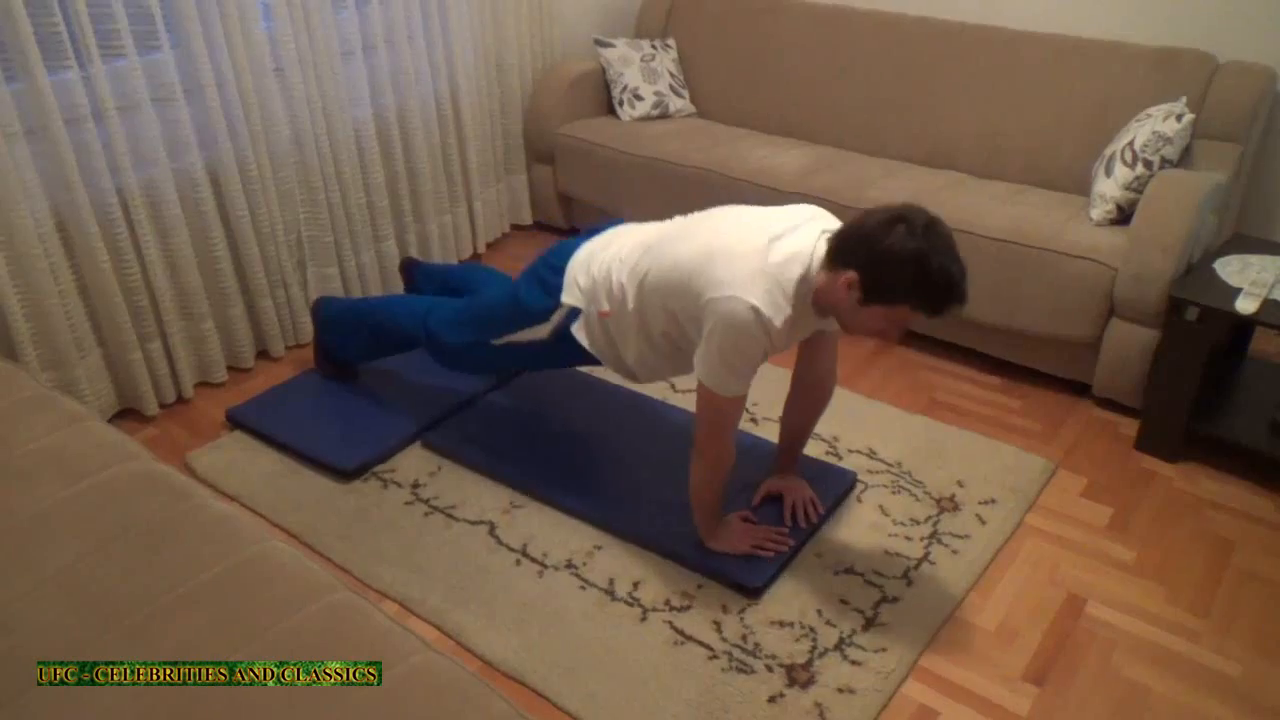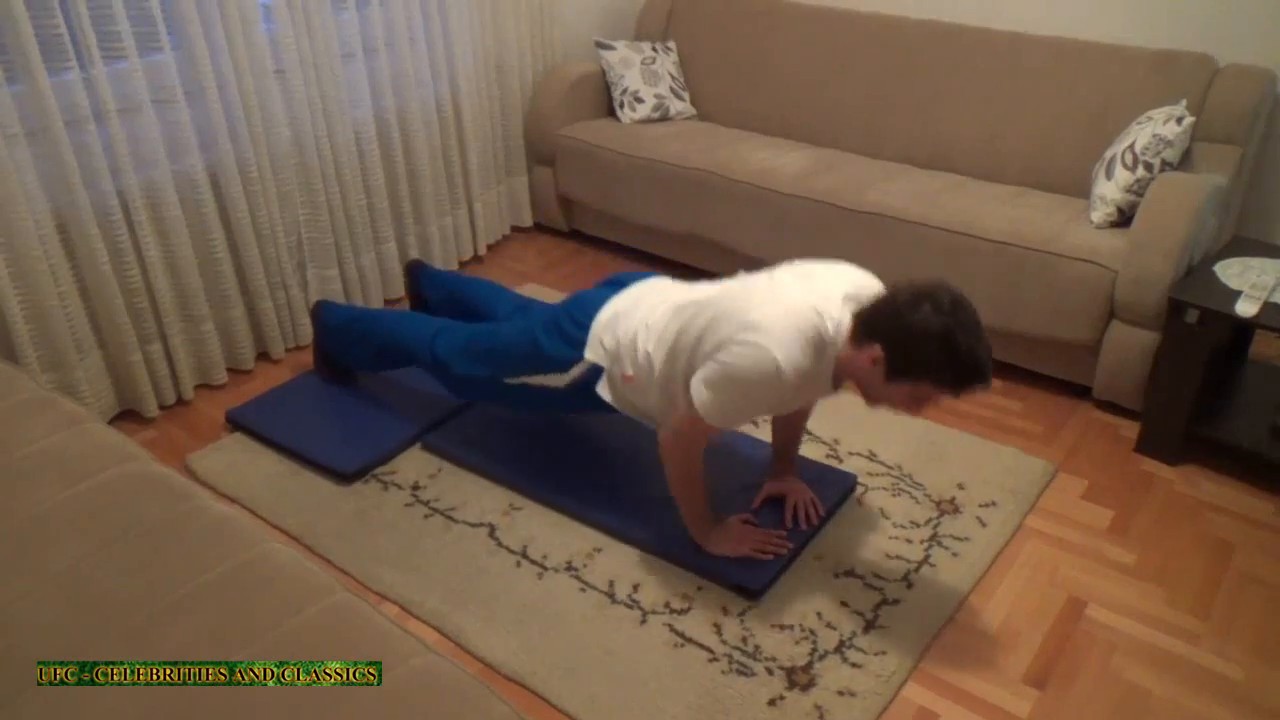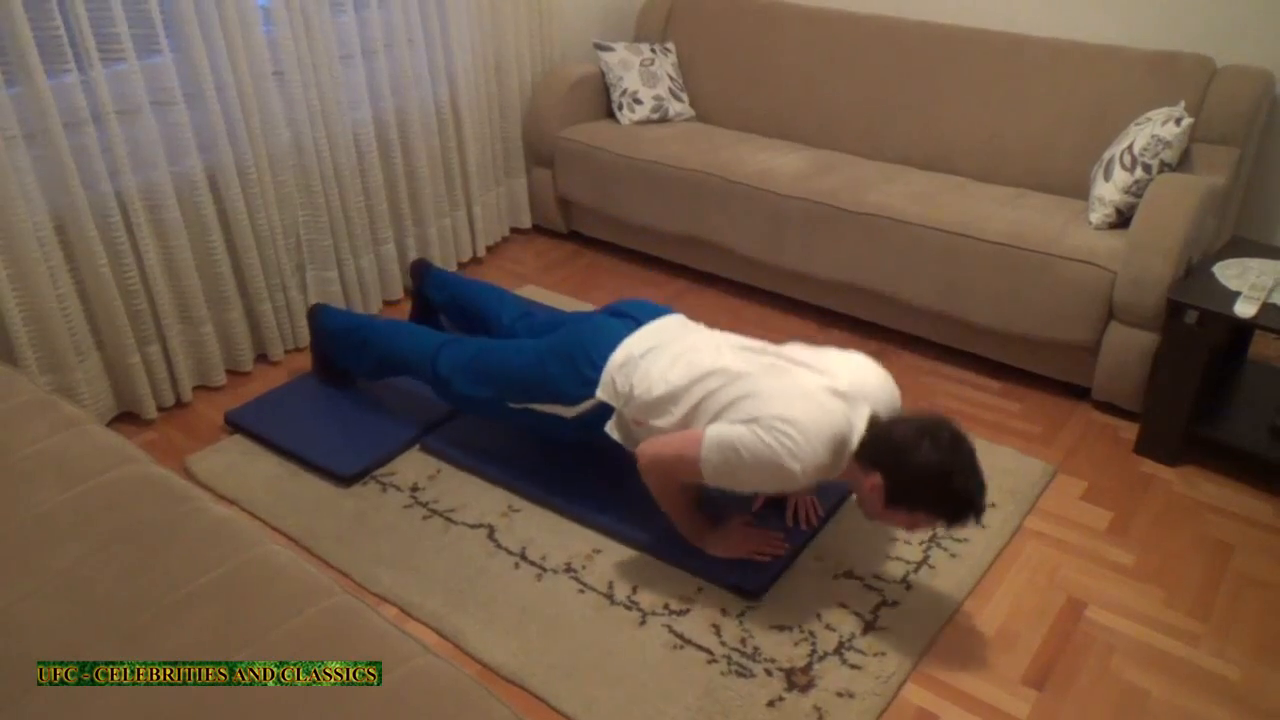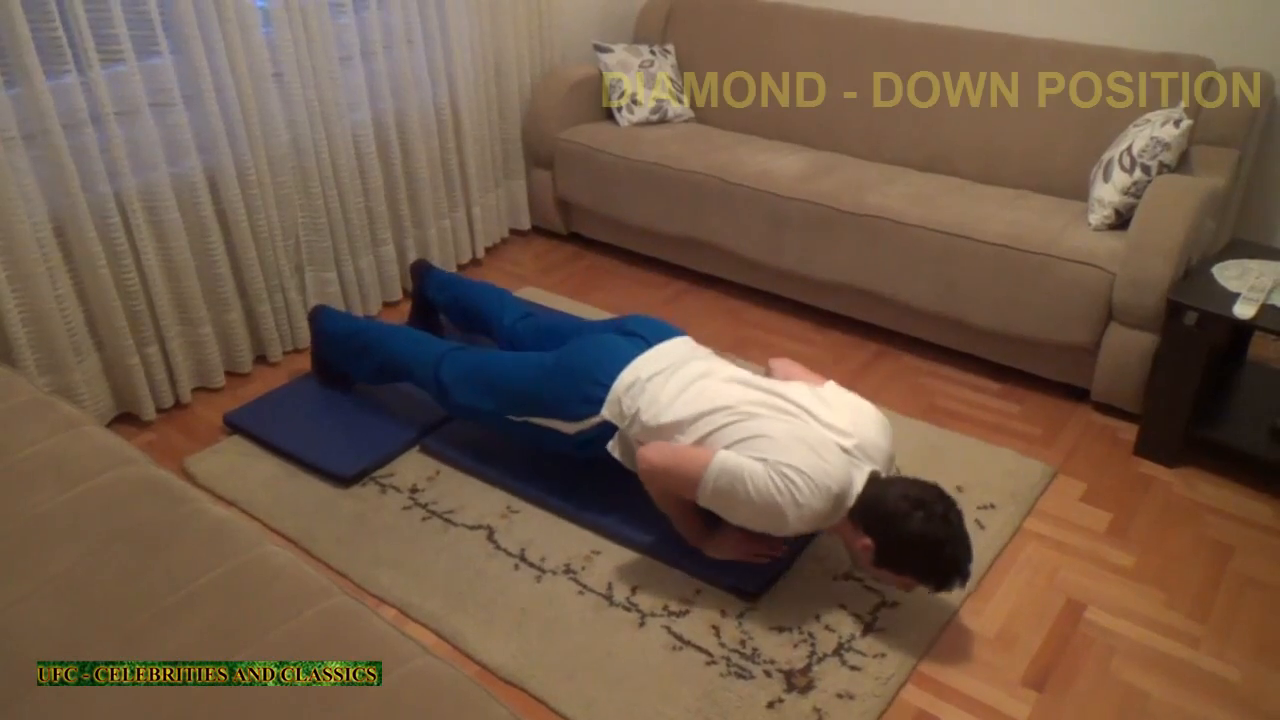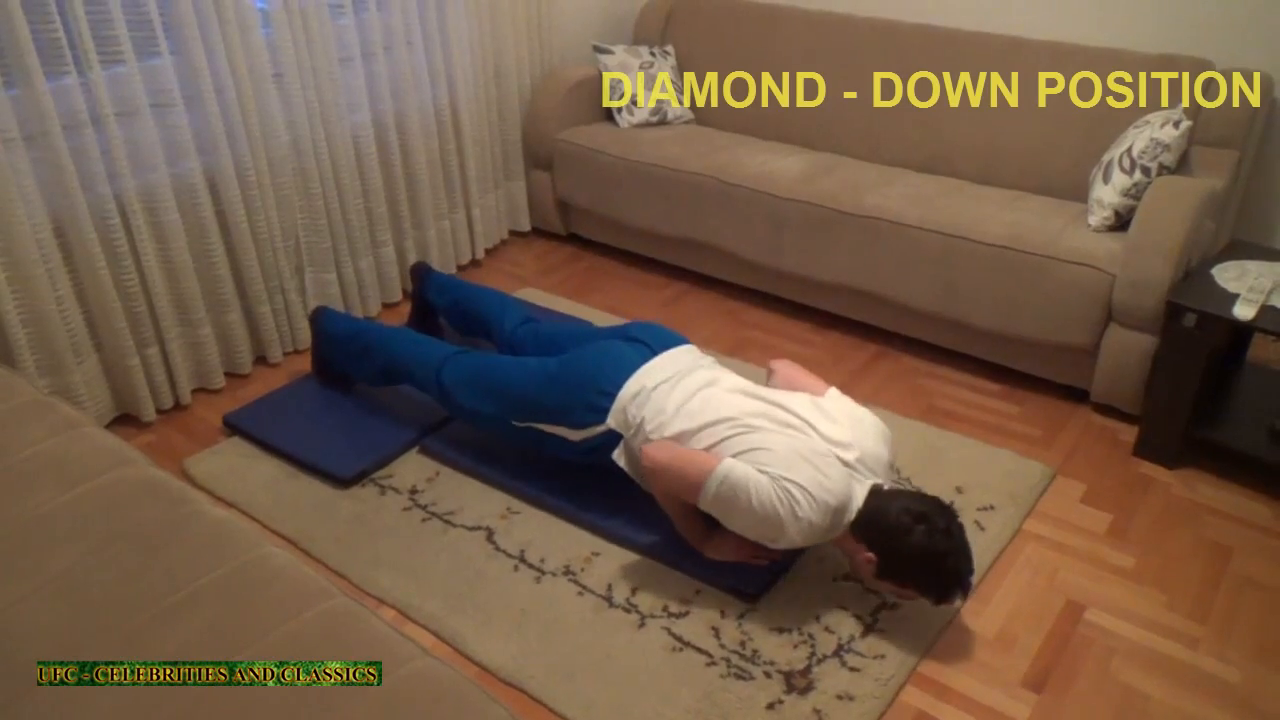
dt=0.2s
person 1, frame 1
left shoulder: (842, 248)
right shoulder: (750, 302)
left elbow: (818, 361)
right elbow: (713, 435)
left wrist: (786, 470)
right wrist: (713, 531)
left hip: (622, 251)
right hip: (579, 298)
left knee: (487, 302)
right knee: (451, 338)
left ankle: (427, 277)
right ankle: (338, 324)
person 1, frame 2
left shoulder: (864, 299)
right shoulder: (771, 353)
right elbow: (679, 441)
left wrist: (784, 469)
right wrist: (709, 535)
left hip: (643, 298)
right hip: (599, 350)
left knee: (515, 316)
right knee: (460, 359)
left ankle: (431, 283)
right ankle: (338, 328)
person 1, frame 3
left shoulder: (878, 393)
right shoulder: (792, 447)
right elbow: (654, 458)
right wrist: (706, 537)
left hip: (656, 330)
right hip: (607, 378)
left knee: (523, 324)
right knee: (458, 371)
left ankle: (434, 286)
right ankle: (338, 331)
person 1, frame 4
left shoulder: (872, 434)
right shoulder: (792, 498)
left elbow: (783, 363)
right elbow: (655, 464)
right wrist: (706, 540)
left hip: (658, 351)
right hip: (606, 399)
left knee: (524, 330)
right knee: (459, 379)
left ankle: (435, 286)
right ankle: (337, 332)
person 1, frame 5
left shoulder: (872, 440)
right shoulder: (792, 511)
left elbow: (783, 366)
right elbow: (657, 460)
right wrist: (707, 541)
left hip: (661, 355)
right hip: (608, 405)
left knee: (524, 334)
right knee: (460, 379)
left ankle: (434, 289)
right ankle: (337, 335)
